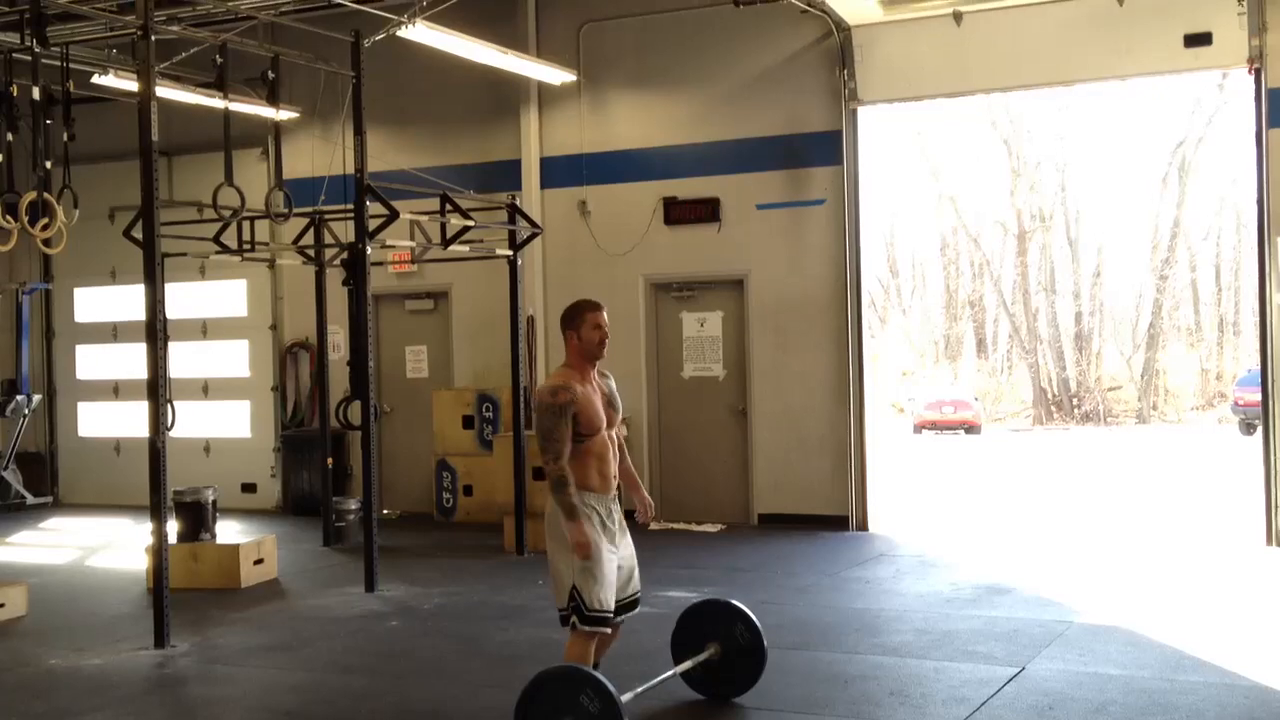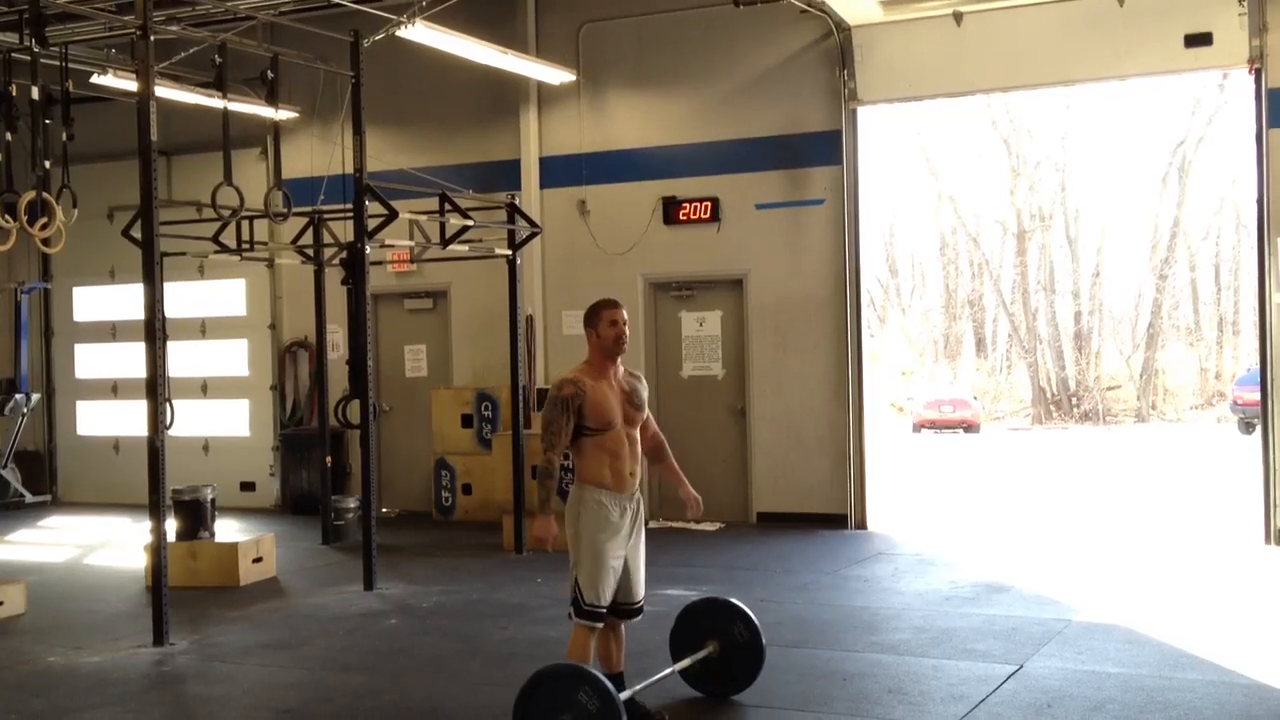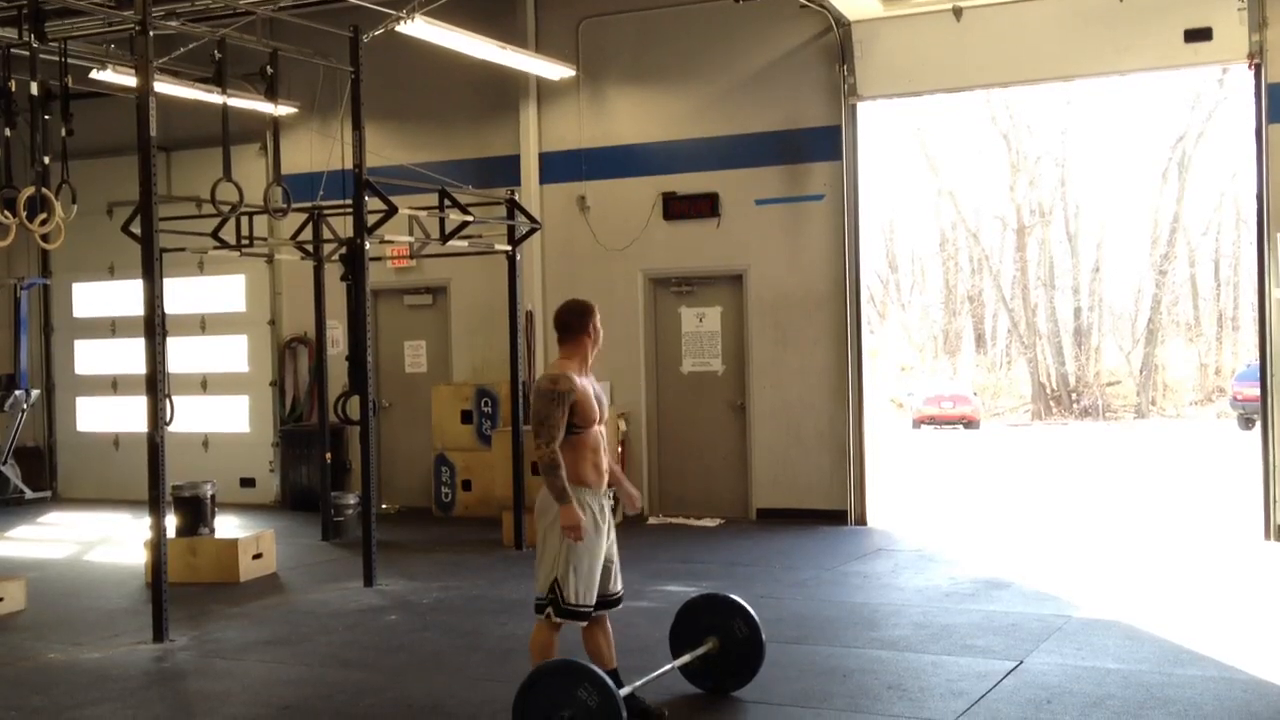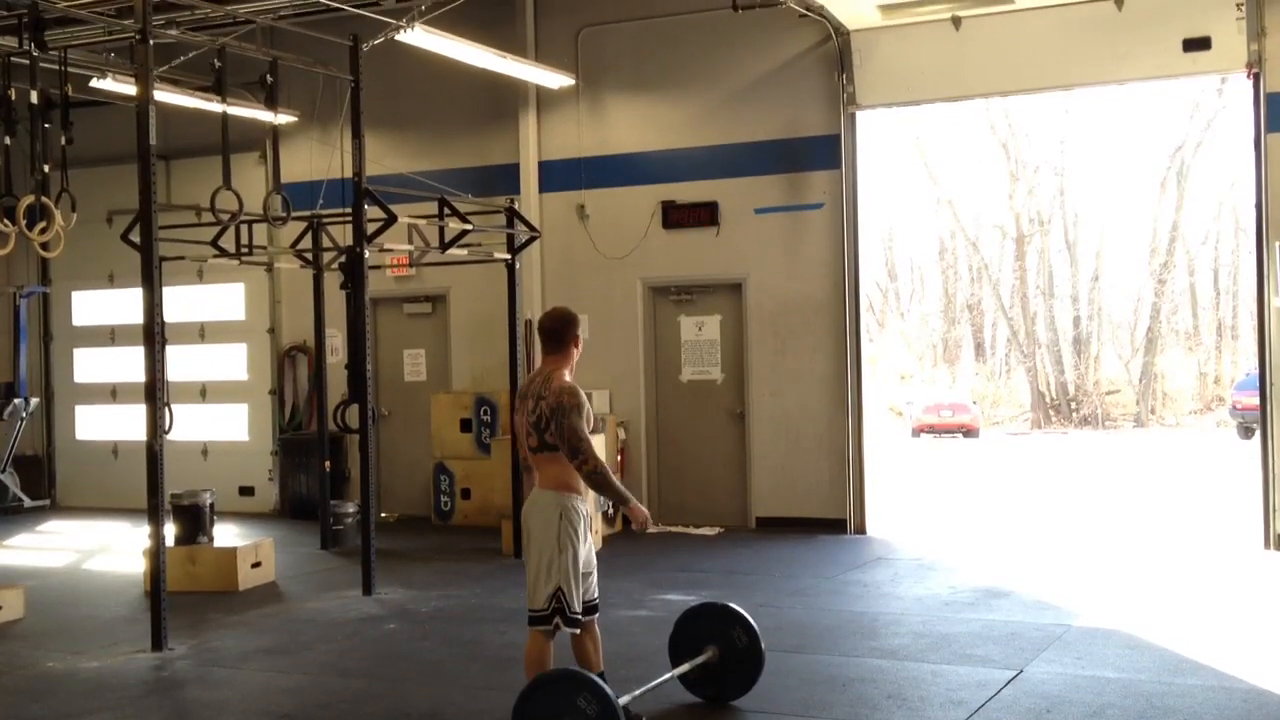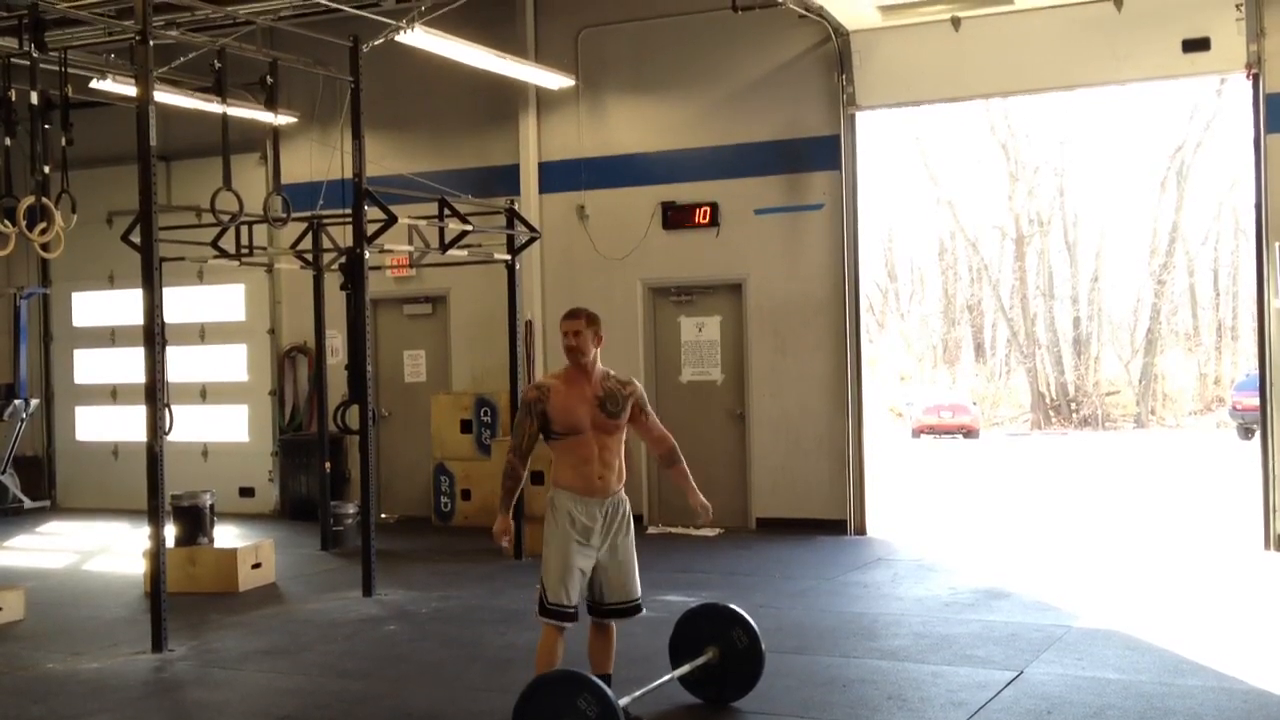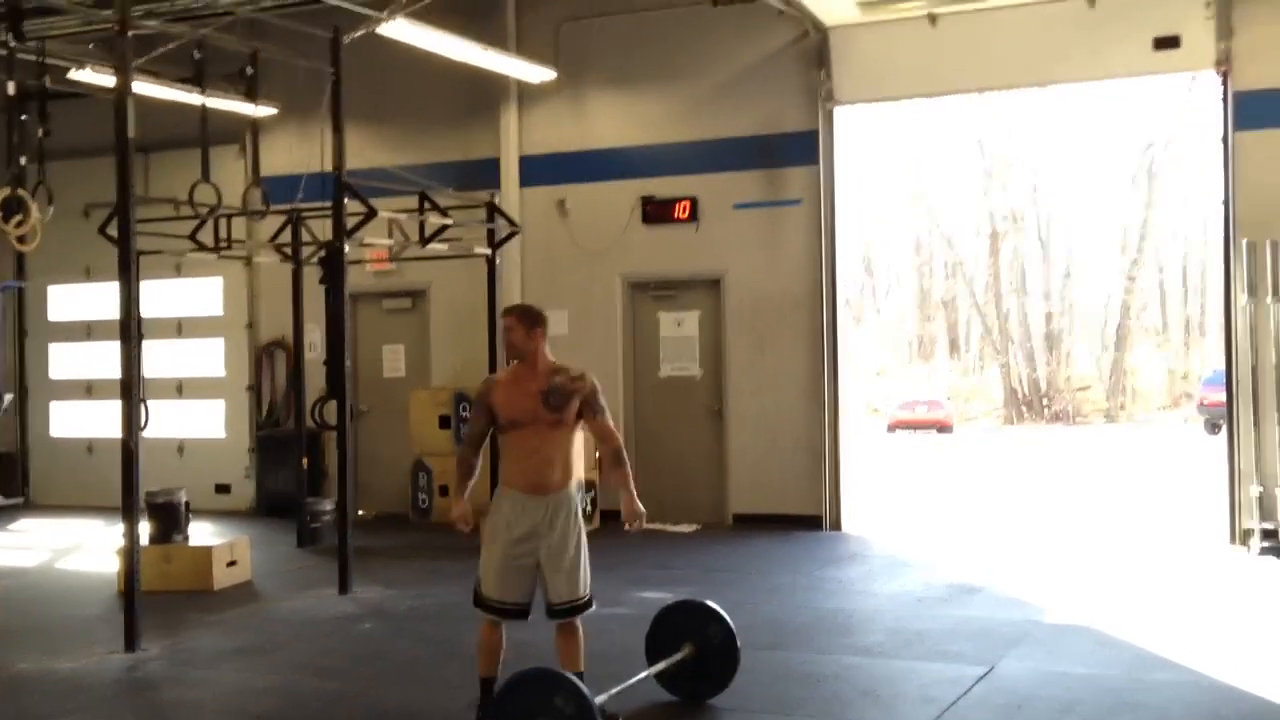
dt=0.7s
person 1, frame 1
left shoulder: (605, 381)
right shoulder: (559, 393)
right elbow: (554, 463)
left wrist: (637, 489)
right wrist: (574, 523)
left hip: (610, 506)
right hip: (581, 510)
left knee: (620, 608)
right knee: (590, 621)
person 1, frame 2
left shoulder: (635, 382)
right shoulder: (572, 388)
left elbow: (651, 439)
right elbow: (550, 454)
left wrist: (683, 486)
right wrist: (544, 515)
left hip: (632, 505)
right hip: (595, 506)
left knee: (617, 612)
right knee: (589, 615)
person 1, frame 3
left shoulder: (586, 379)
right shoulder: (557, 382)
right elbow: (547, 449)
left wrist: (622, 484)
right wrist: (566, 505)
left hip: (597, 501)
right hip: (574, 504)
left knee: (599, 607)
right knee: (556, 611)
person 1, frame 4
left shoulder: (532, 386)
right shoulder: (564, 392)
left elbow: (528, 454)
right elbow: (586, 462)
right wrist: (630, 503)
left hip: (568, 507)
right hip: (558, 509)
left knee: (585, 613)
right knee: (549, 620)
person 1, frame 5
left shoulder: (626, 390)
right shoulder: (542, 393)
left elbow: (661, 443)
right elbow: (518, 456)
left wrist: (692, 492)
right wrist: (504, 512)
left hip: (615, 509)
right hip: (569, 510)
left knee: (607, 615)
right knee: (557, 618)
person 1, frame 6
left shoulder: (577, 384)
right shoulder: (493, 388)
left elbow: (609, 441)
right elbow: (471, 446)
left wrist: (628, 495)
right wrist: (461, 496)
left hip: (561, 506)
right hip: (511, 507)
left knee: (569, 613)
right knee: (495, 611)
